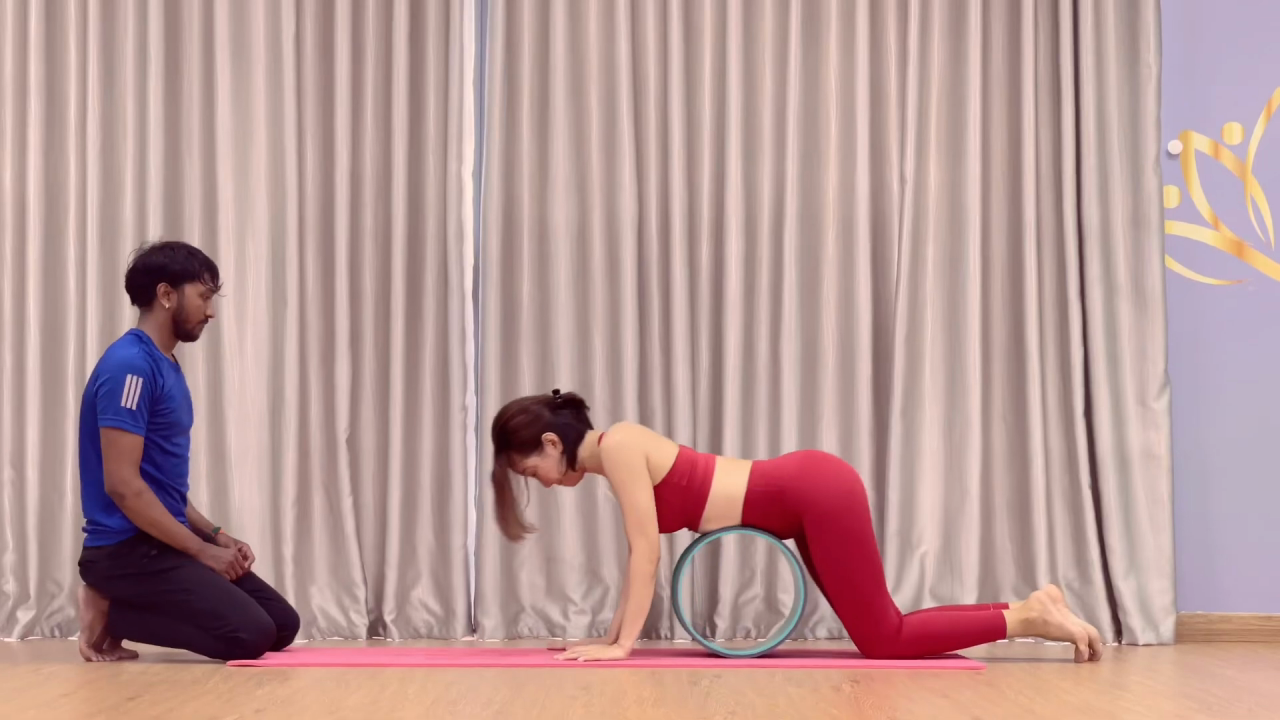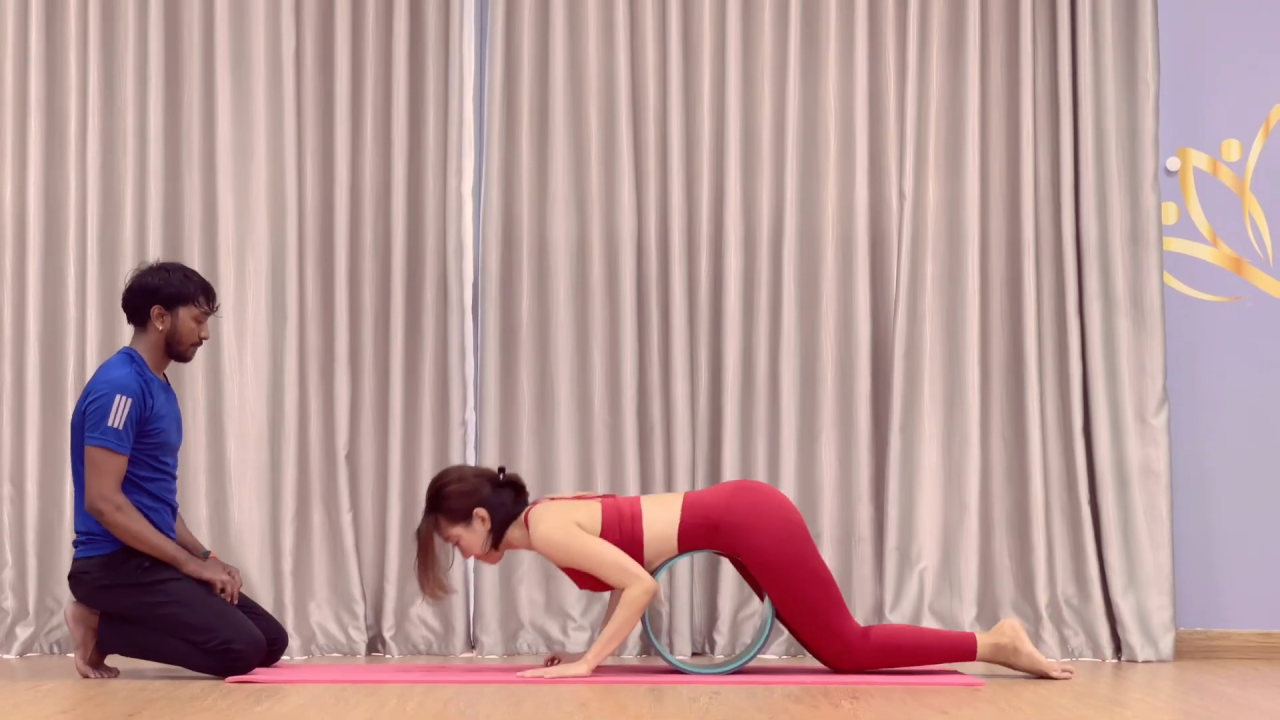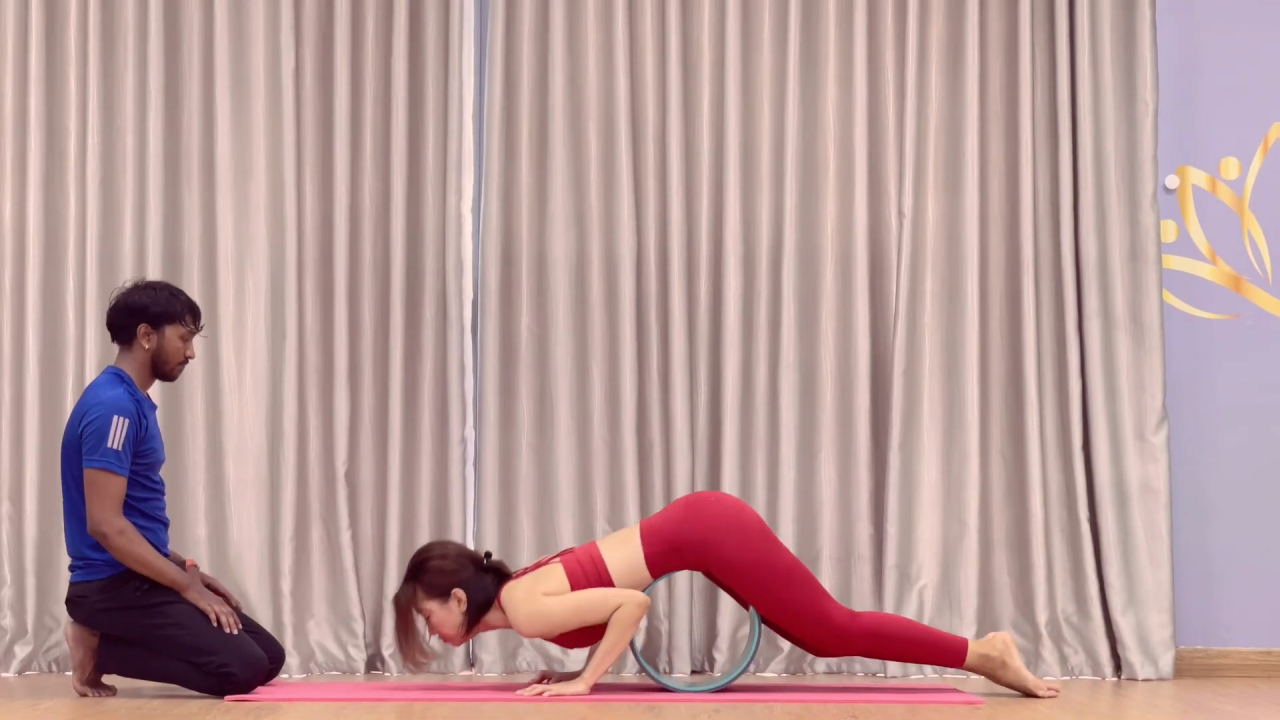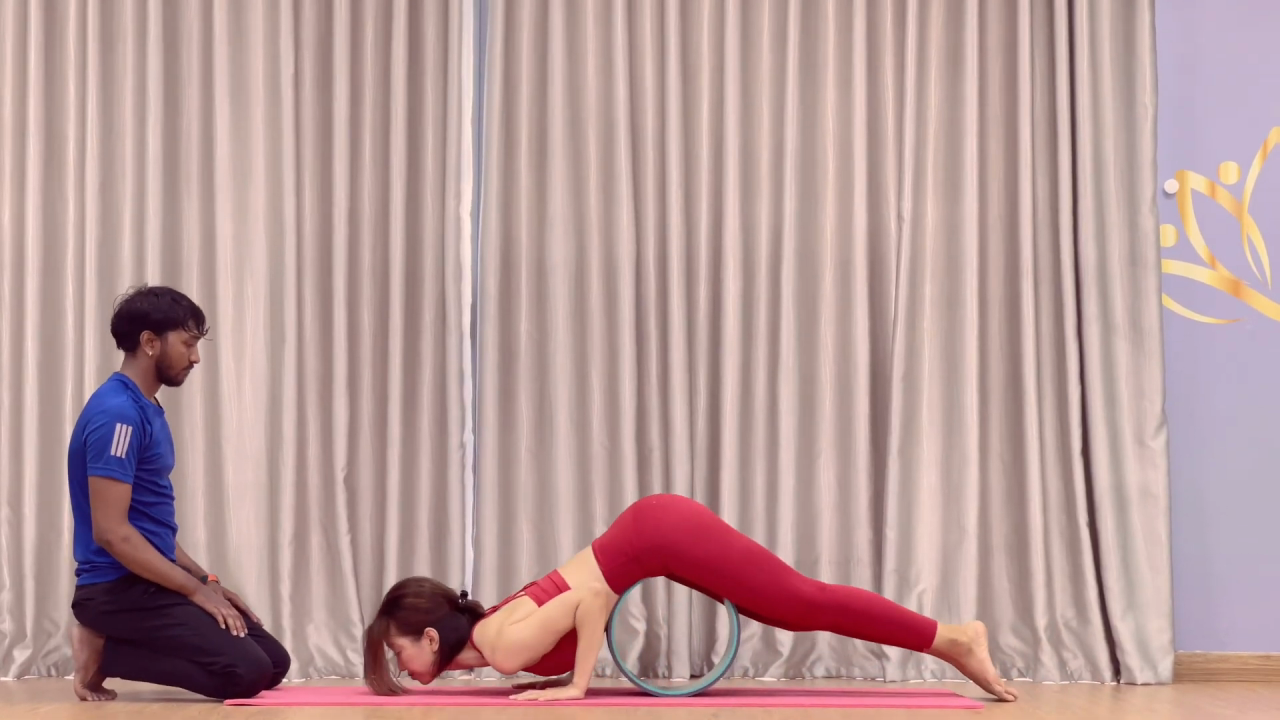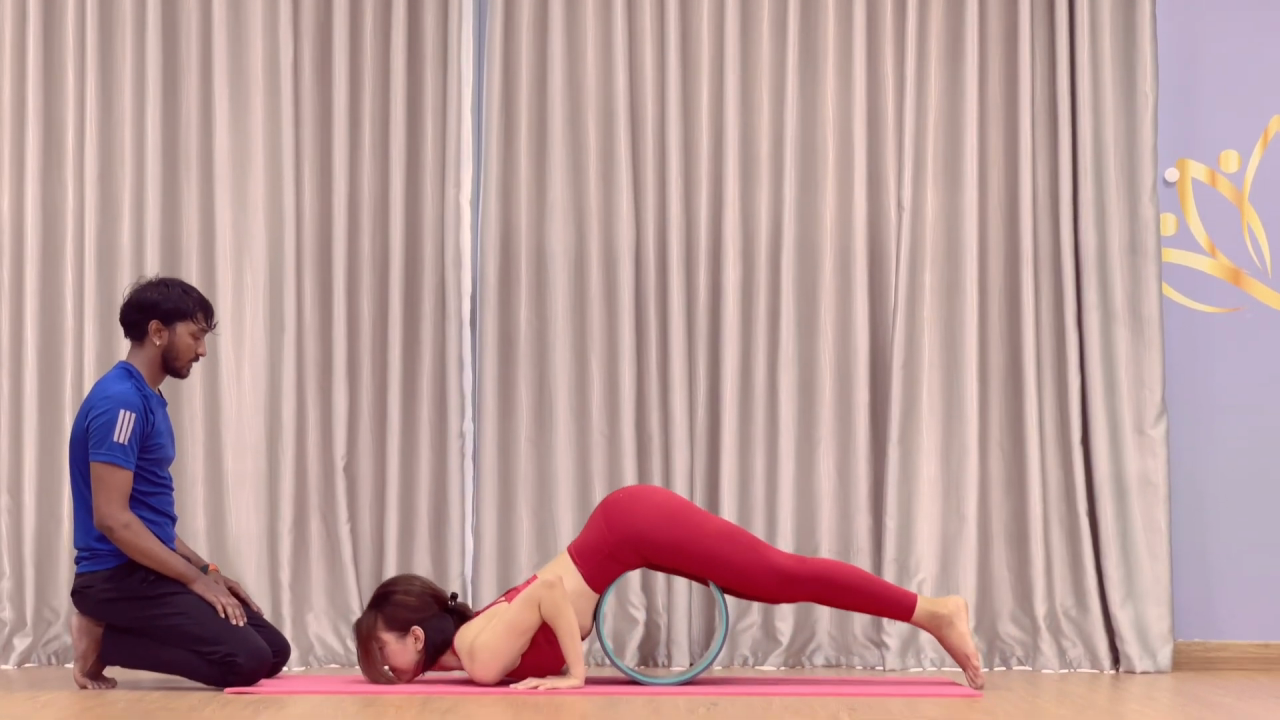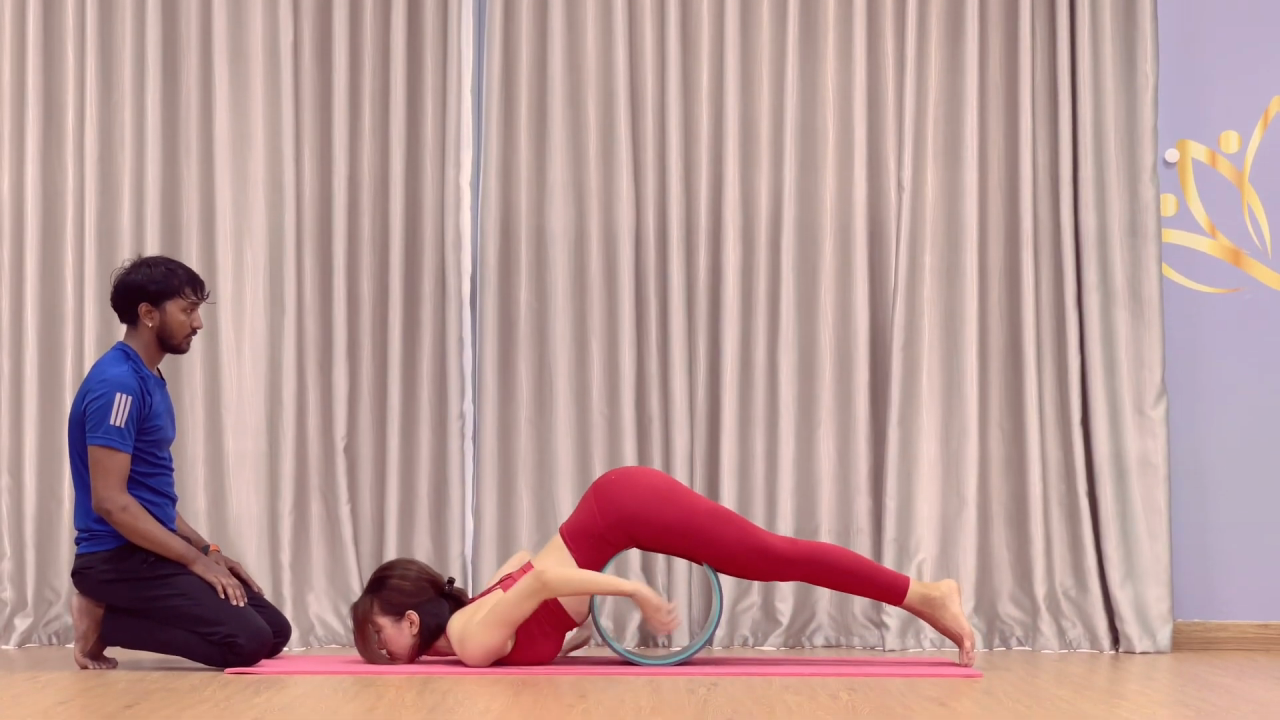
dt=0.7s
person 1, frame 1
left shoulder: (616, 445)
right shoulder: (617, 452)
left elbow: (647, 552)
right elbow: (643, 550)
left wrist: (623, 644)
right wrist: (613, 634)
left hip: (817, 495)
right hip: (811, 490)
left knee: (885, 641)
right knee: (884, 636)
left ankle: (1030, 617)
right ankle: (1029, 609)
person 1, frame 2
left shoulder: (546, 532)
right shoulder: (549, 516)
left elbow: (640, 585)
right elbow: (627, 573)
left wrist: (588, 662)
right wrist: (592, 651)
left hip: (749, 522)
right hip: (744, 513)
left knee: (848, 649)
right knee: (835, 651)
left ankle: (997, 643)
right ankle: (992, 640)
person 1, frame 3
left shoulder: (525, 613)
right shoulder: (519, 588)
left elbow: (631, 604)
left wrist: (584, 681)
right wrist: (583, 671)
left hip: (709, 533)
right hip: (705, 523)
left knee: (835, 629)
right knee: (823, 637)
left ankle: (983, 653)
right ankle: (978, 651)
person 1, frame 4
left shoulder: (504, 649)
right shoulder: (489, 631)
left elbow: (589, 597)
left wrist: (576, 683)
right wrist: (563, 675)
left hip: (663, 534)
right hip: (656, 531)
left knee: (806, 603)
right knee: (797, 609)
left ankle: (952, 639)
right ankle: (950, 639)
person 1, frame 5
left shoulder: (485, 658)
right shoulder: (471, 639)
left elbow: (551, 587)
left wrist: (575, 672)
right wrist: (559, 662)
left hip: (636, 525)
right hip: (631, 523)
left knee: (785, 575)
right knee: (778, 582)
left ankle: (933, 611)
right ankle: (930, 612)
person 1, frame 6
left shoulder: (472, 643)
right shoulder: (464, 623)
left elbow: (541, 581)
left wrist: (637, 593)
left hip: (625, 506)
right hip: (622, 507)
left knee: (775, 557)
right knee: (765, 561)
left ankle: (924, 595)
right ankle: (922, 597)
person 2, frame 1
left shoulder: (170, 369)
right shoulder: (130, 365)
right elbow: (122, 485)
left wrist: (215, 535)
right wrist: (202, 550)
left hip: (161, 541)
right hip: (127, 549)
left knee: (283, 624)
right knee: (251, 636)
left ankle: (122, 610)
right ankle: (111, 612)
person 2, frame 2
left shoulder: (163, 390)
right shoulder: (120, 385)
right elbow: (103, 501)
left wrist: (205, 557)
right wrist: (190, 562)
left hip: (151, 557)
right hip: (116, 563)
left knee: (271, 641)
right knee: (240, 649)
left ankle: (109, 622)
right ankle: (99, 626)
person 2, frame 3
left shoulder: (135, 403)
right shoulder: (112, 405)
right elbow: (106, 525)
left wrist: (185, 568)
right wrist: (188, 586)
left hip: (139, 578)
right hip: (114, 585)
left knee: (269, 658)
right knee: (242, 669)
left ankle: (106, 641)
right ankle: (100, 649)
person 2, frame 4
left shoulder: (147, 410)
right shoulder: (117, 413)
right elbow: (112, 533)
left wrist: (206, 581)
right wrist: (196, 590)
left hip: (147, 581)
right hip: (119, 588)
left knee: (274, 663)
right knee: (246, 672)
left ankle: (110, 645)
right ankle: (102, 653)
person 2, frame 5
left shoulder: (148, 399)
right shoulder: (120, 400)
right elbow: (112, 519)
left wrist: (206, 570)
right wrist: (196, 578)
left hip: (148, 570)
right hip: (119, 577)
left knee: (274, 651)
right knee: (246, 660)
left ankle: (108, 633)
right ankle: (101, 641)
person 2, frame 6
left shoulder: (149, 380)
right shoulder: (117, 383)
right elbow: (110, 501)
left wrist: (207, 551)
right wrist: (196, 559)
left hip: (148, 551)
right hip: (119, 557)
left knee: (274, 632)
right knee: (247, 641)
left ankle: (109, 613)
right ankle: (102, 622)
